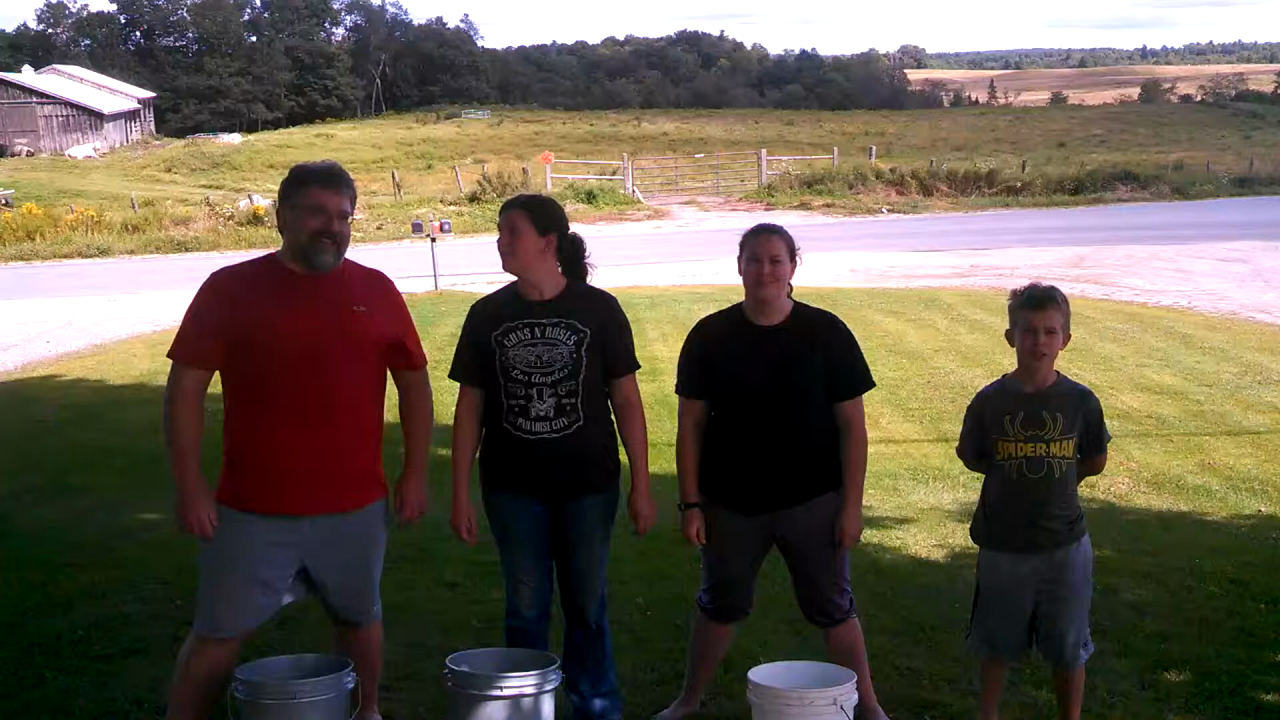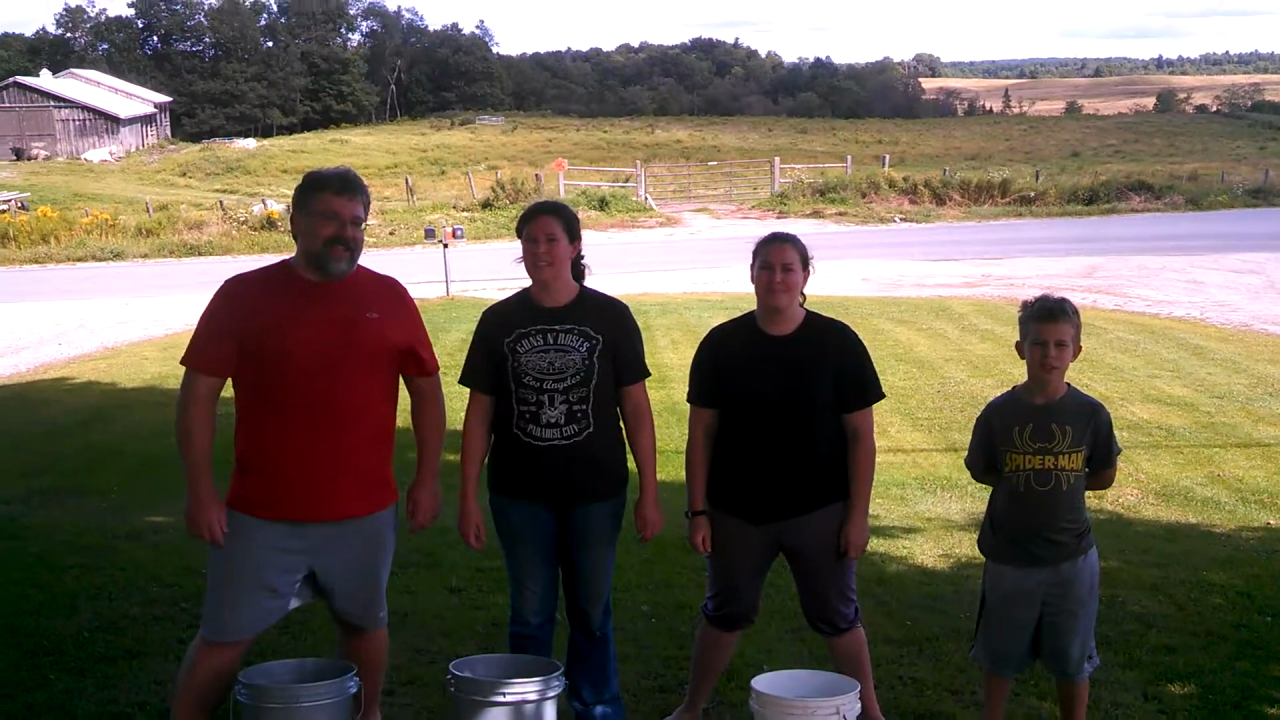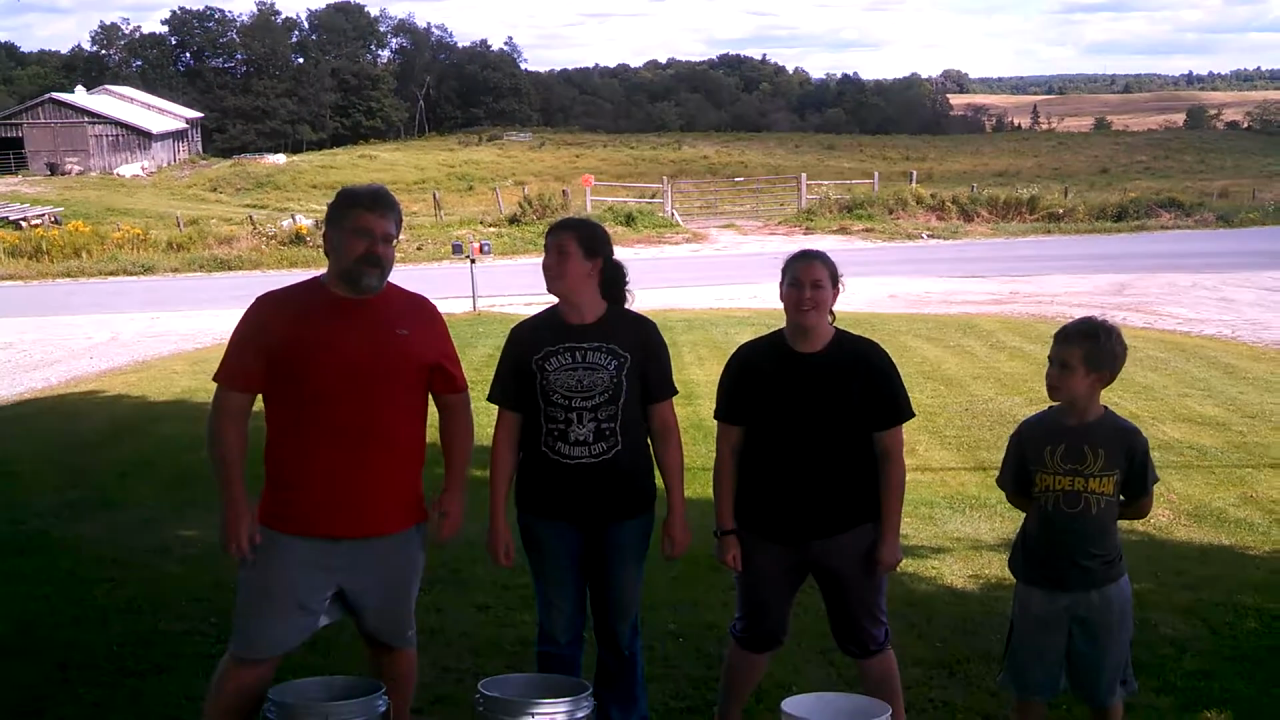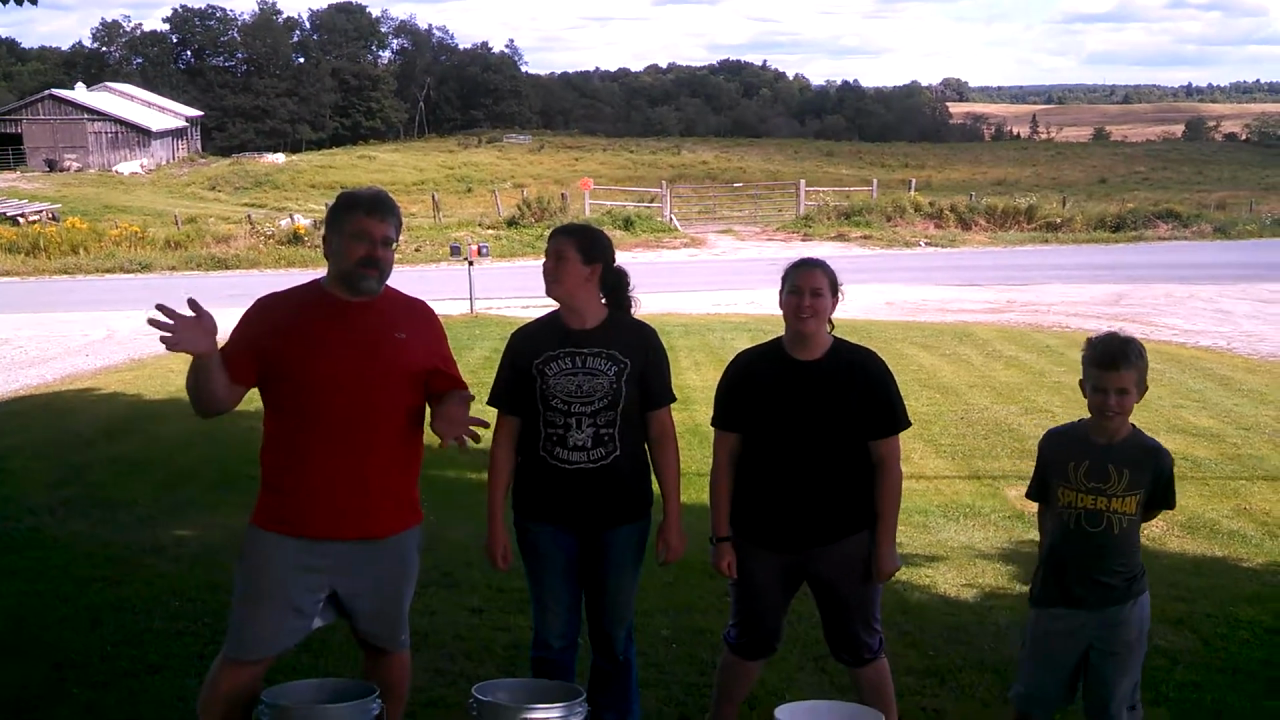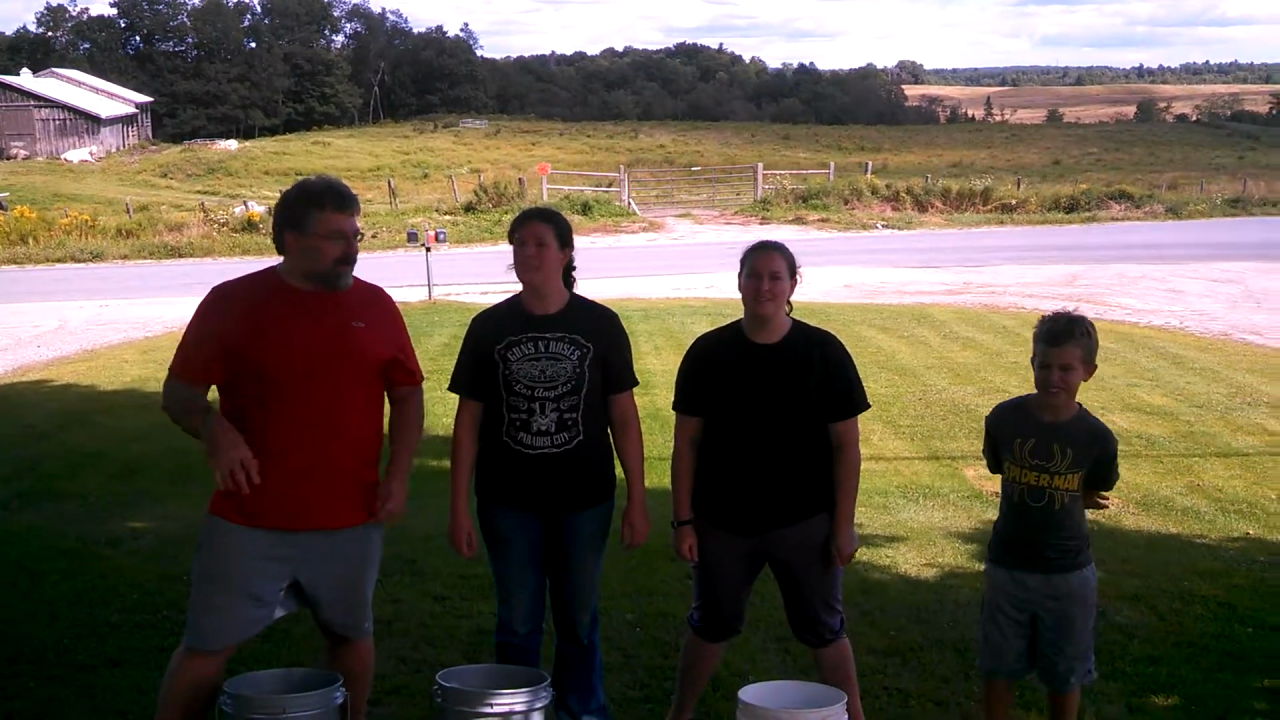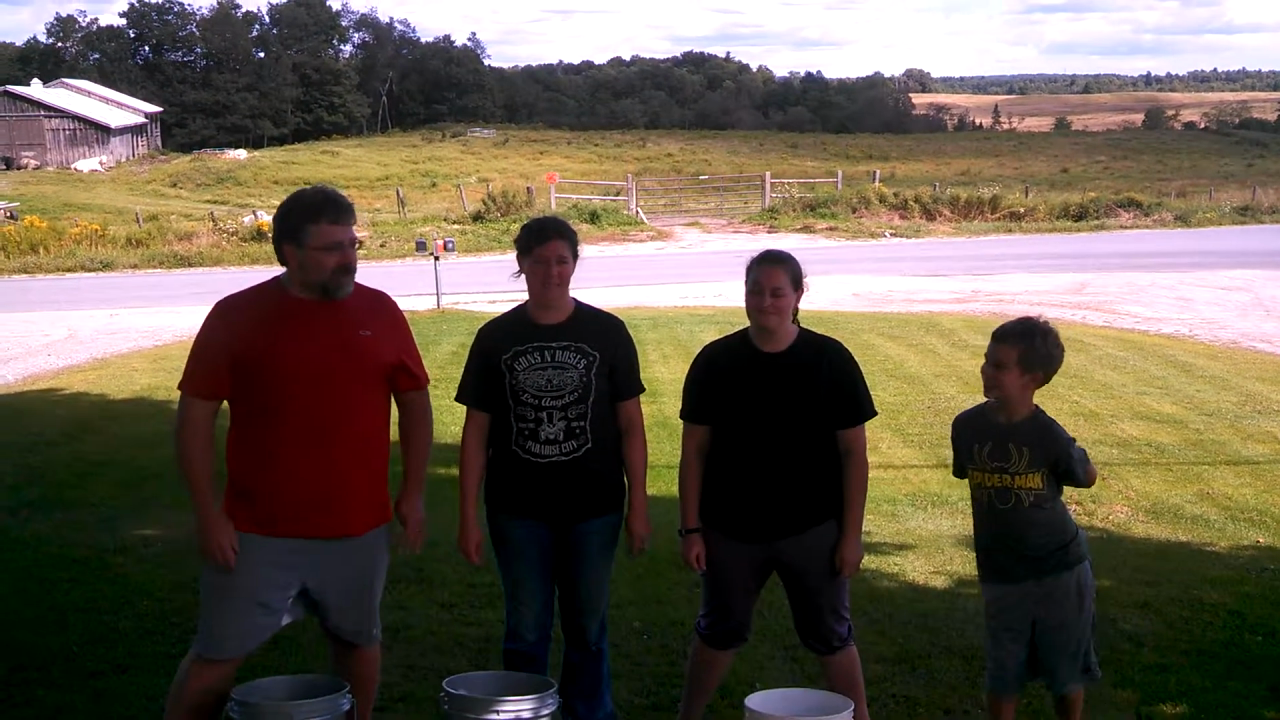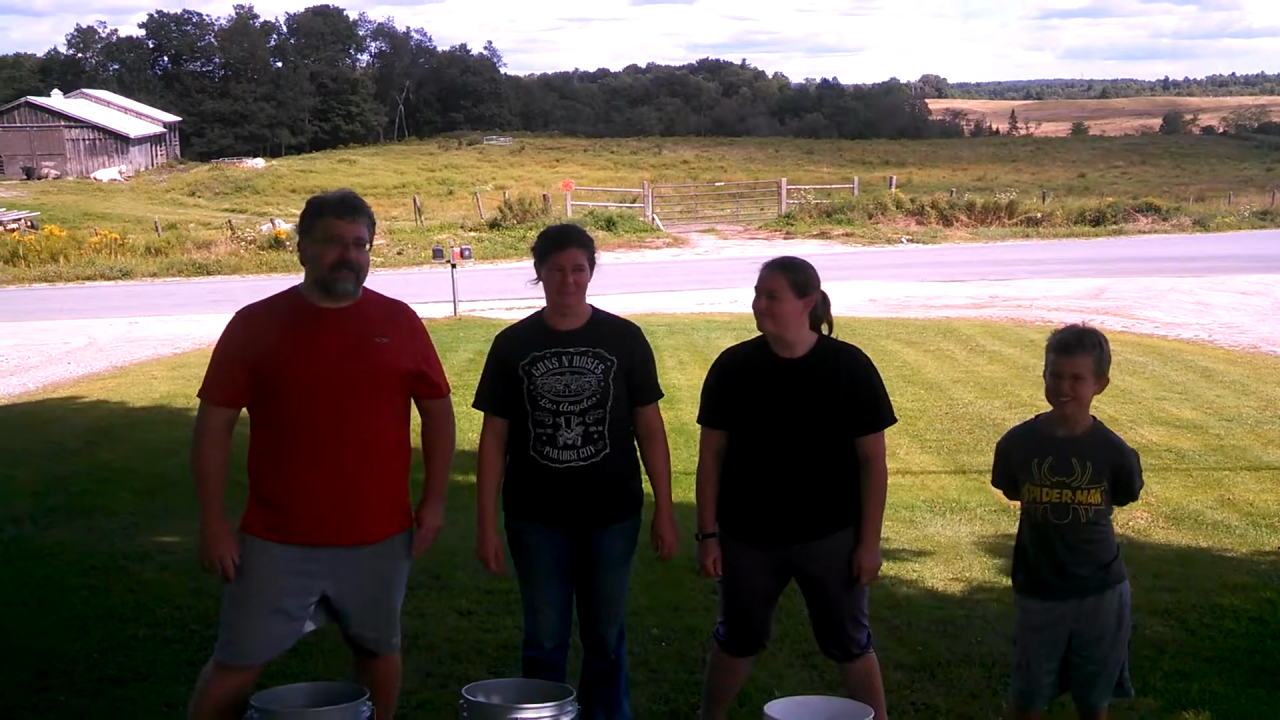
dt=0.7s
person 1, frame 1
left shoulder: (376, 291)
right shoulder: (229, 288)
left elbow: (413, 380)
right elbow: (186, 385)
left wrist: (415, 472)
right wrist: (189, 483)
left hip: (353, 505)
right hip: (253, 509)
left knee: (359, 617)
right knee: (218, 633)
person 1, frame 2
left shoulder: (389, 297)
right shoulder: (243, 295)
left elbow: (425, 387)
right elbow: (199, 392)
left wrist: (427, 477)
right wrist: (200, 490)
left hip: (364, 511)
right hip: (261, 514)
left knee: (364, 623)
right knee: (223, 637)
person 1, frame 3
left shoulder: (419, 315)
right shoulder: (274, 311)
left elbow: (454, 401)
right elbow: (230, 405)
left wrist: (455, 485)
right wrist: (233, 498)
left hip: (393, 527)
right hip: (293, 530)
left knee: (392, 640)
right knee: (253, 653)
person 1, frame 4
left shoulder: (416, 318)
right shoulder: (275, 313)
left elbow: (453, 395)
right elbow: (214, 401)
left wrist: (450, 413)
right wrist: (204, 355)
left hip: (388, 530)
right hip: (288, 530)
left knee: (387, 644)
right knee: (246, 654)
person 1, frame 5
left shoulder: (375, 305)
right shoulder: (230, 302)
left elbow: (408, 393)
right elbow: (178, 393)
left wrist: (398, 472)
right wrist: (217, 432)
left hip: (349, 519)
right hip: (249, 521)
left knee: (350, 633)
right knee: (207, 645)
person 1, frame 6
left shoulder: (379, 311)
right shoulder: (235, 316)
left elbow: (414, 400)
right elbow: (195, 416)
left wrist: (413, 489)
right wrist: (210, 514)
left hip: (358, 526)
right hip: (257, 531)
left knee: (358, 639)
right knee: (216, 654)
person 1, frame 7
left shoulder: (398, 322)
right shoulder: (255, 324)
left elbow: (437, 409)
right elbow: (213, 424)
left wrist: (434, 500)
right wrist: (213, 522)
left hip: (378, 535)
right hip: (277, 540)
left knee: (378, 647)
right knee: (236, 662)
person 2, frame 1
left shoulder: (598, 309)
right shoulder: (487, 315)
left elbow: (626, 398)
right elbow: (471, 404)
left wrist: (641, 484)
right wrist: (460, 491)
left hip: (587, 483)
right hip: (512, 485)
left knee: (586, 605)
right knee: (525, 605)
person 2, frame 2
left shoulder: (610, 316)
right shoulder: (499, 320)
left elbow: (635, 406)
right elbow: (480, 411)
left wrist: (649, 492)
right wrist: (468, 496)
left hip: (595, 490)
right hip: (520, 492)
left knee: (591, 611)
right knee: (530, 612)
person 2, frame 3
left shoulder: (638, 333)
right shoulder: (527, 337)
left elbow: (662, 424)
right elbow: (508, 429)
left wrist: (677, 510)
right wrist: (497, 515)
left hip: (624, 510)
right hip: (547, 512)
left knee: (619, 630)
right knee: (558, 632)
person 2, frame 4
left shoulder: (639, 340)
right shoulder: (528, 342)
left elbow: (660, 431)
right elbow: (507, 433)
left wrist: (673, 516)
right wrist: (495, 518)
left hip: (621, 515)
right hip: (545, 516)
left knee: (614, 635)
right knee: (553, 636)
person 2, frame 5
left shoulder: (600, 324)
right shoulder: (488, 327)
left elbow: (623, 415)
right elbow: (469, 419)
left wrist: (637, 499)
right wrist: (458, 506)
left hip: (584, 499)
right hip: (508, 501)
left knee: (578, 620)
right knee: (517, 622)
person 2, frame 6
left shoulder: (607, 332)
right shoulder: (495, 337)
left elbow: (630, 422)
right elbow: (476, 430)
left wrist: (638, 504)
right wrist: (468, 515)
left hip: (593, 508)
right hip: (518, 511)
left knee: (587, 628)
right knee: (526, 630)
person 2, frame 7
left shoulder: (624, 339)
right shoulder: (512, 344)
left elbow: (648, 425)
right elbow: (494, 436)
left wrist: (664, 510)
right wrist: (486, 523)
left hip: (611, 515)
right hip: (535, 517)
left knee: (605, 635)
right knee: (544, 637)
person 3, frame 1
left shoulder: (826, 332)
right shoulder: (710, 335)
left elbow: (851, 424)
right elbow: (691, 423)
left wrist: (852, 503)
right wrist: (690, 501)
left hip: (812, 500)
right hip: (730, 502)
left knee: (834, 607)
right knee: (718, 605)
person 3, frame 2
left shoulder: (837, 342)
right shoulder: (722, 344)
left elbow: (860, 434)
right elbow: (702, 432)
left wrist: (858, 514)
right wrist: (698, 510)
left hip: (820, 510)
right hip: (738, 510)
left knee: (838, 618)
right knee: (724, 613)
person 3, frame 3
left shoulder: (867, 360)
right shoulder: (750, 361)
left elbow: (890, 453)
right elbow: (729, 450)
left wrist: (889, 534)
right wrist: (727, 528)
left hip: (849, 531)
right hip: (766, 531)
left knee: (868, 640)
right knee: (753, 635)
person 3, frame 4
left shoulder: (864, 369)
right shoulder: (748, 368)
left elbow: (886, 461)
right elbow: (726, 457)
left wrist: (885, 542)
right wrist: (722, 535)
left hip: (845, 539)
right hip: (762, 538)
left knee: (861, 647)
right knee: (748, 642)
person 3, frame 5
left shoulder: (824, 352)
right shoulder: (708, 352)
left elbow: (846, 444)
right elbow: (687, 442)
left wrist: (843, 524)
right wrist: (683, 519)
left hip: (805, 520)
right hip: (723, 521)
left knee: (824, 629)
right knee: (710, 625)
person 3, frame 6
left shoulder: (831, 359)
right shoulder: (715, 361)
left elbow: (853, 452)
right elbow: (694, 450)
left wrist: (851, 533)
right wrist: (691, 528)
left hip: (813, 528)
right hip: (731, 529)
left knee: (831, 636)
right knee: (718, 631)
person 3, frame 7
left shoulder: (850, 367)
right shoulder: (733, 367)
left elbow: (872, 460)
right elbow: (712, 455)
left wrist: (869, 541)
right wrist: (707, 533)
left hip: (831, 535)
right hip: (748, 536)
left knee: (850, 644)
right knee: (736, 639)
person 4, frame 1
left shoulder: (1081, 400)
right shoulder: (989, 400)
left elbow: (1095, 463)
right elbow: (972, 459)
left wrist: (1038, 476)
right wrist: (1013, 476)
left hip: (1065, 543)
right hip: (1002, 543)
left knee: (1069, 648)
right knee: (996, 644)
person 4, frame 2
left shoulder: (1090, 413)
right shoulder: (999, 412)
left elbow: (1105, 477)
right elbow: (980, 472)
left wrist: (1061, 487)
right wrist: (1022, 487)
left hip: (1072, 557)
right hip: (1009, 556)
left knee: (1073, 660)
right knee: (1000, 656)
person 4, frame 3
left shoulder: (1126, 438)
right shoulder: (1031, 432)
left elbow: (1141, 506)
left wrist: (1095, 513)
right wrist: (1056, 515)
left hip: (1102, 583)
right hip: (1038, 581)
left knee: (1105, 688)
right knee: (1030, 682)
person 4, frame 4
left shoulder: (1153, 457)
right shoulder: (1056, 443)
left elbow: (1151, 510)
left wrist: (1107, 531)
right wrist: (1054, 553)
left hip: (1121, 603)
right hip: (1056, 596)
person 4, frame 5
left shoulder: (1096, 437)
right shoulder: (1003, 418)
left elbow: (1096, 492)
left wrist: (1062, 516)
right wrist: (1040, 509)
left hip: (1067, 570)
right hip: (1007, 563)
left knee: (1064, 669)
right knee: (999, 662)
person 4, frame 6
left shoulder: (1050, 436)
right shoulder: (967, 425)
left elbow: (1087, 478)
left wrist: (1042, 487)
right wrist: (1013, 488)
left hip: (1061, 568)
right hip: (1000, 572)
left knee: (1066, 670)
right knee: (1003, 672)
person 4, frame 7
left shoulder: (1114, 451)
right shoulder: (1017, 443)
left elbow: (1123, 497)
left wrist: (1070, 503)
right wrist: (1053, 502)
left hip: (1101, 589)
right hip: (1037, 589)
left knee: (1094, 687)
right knee: (1030, 687)
